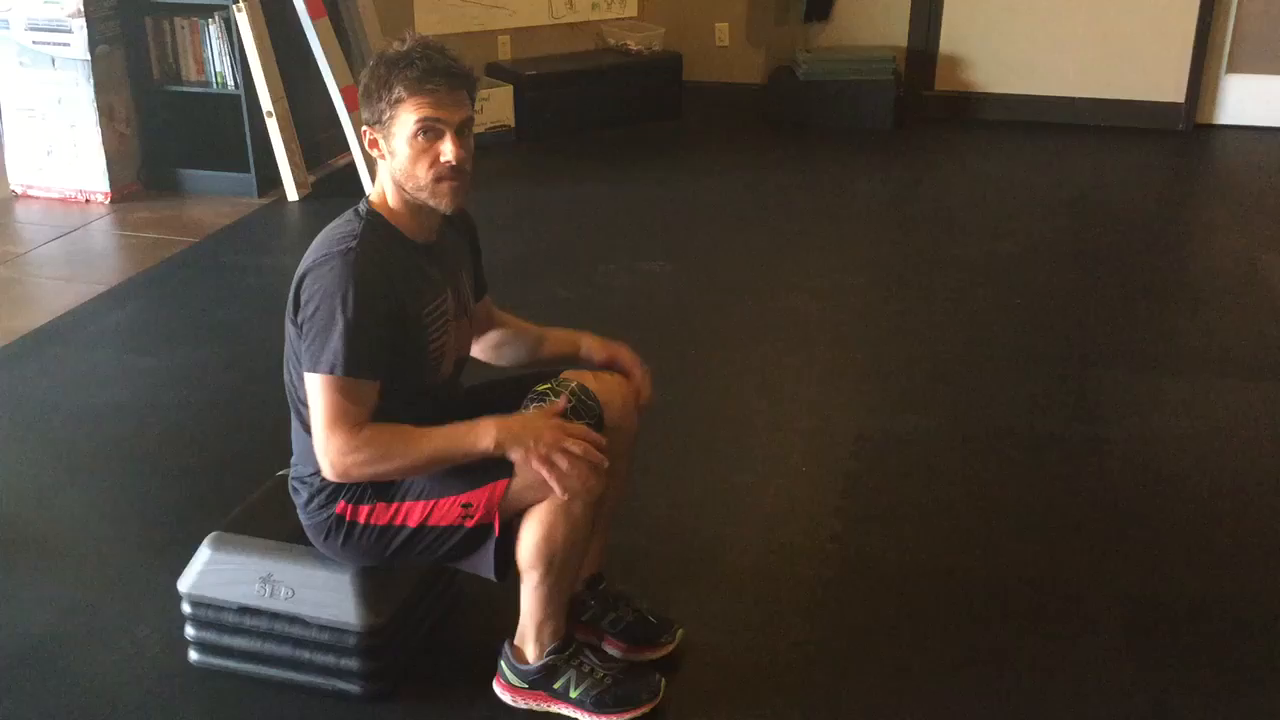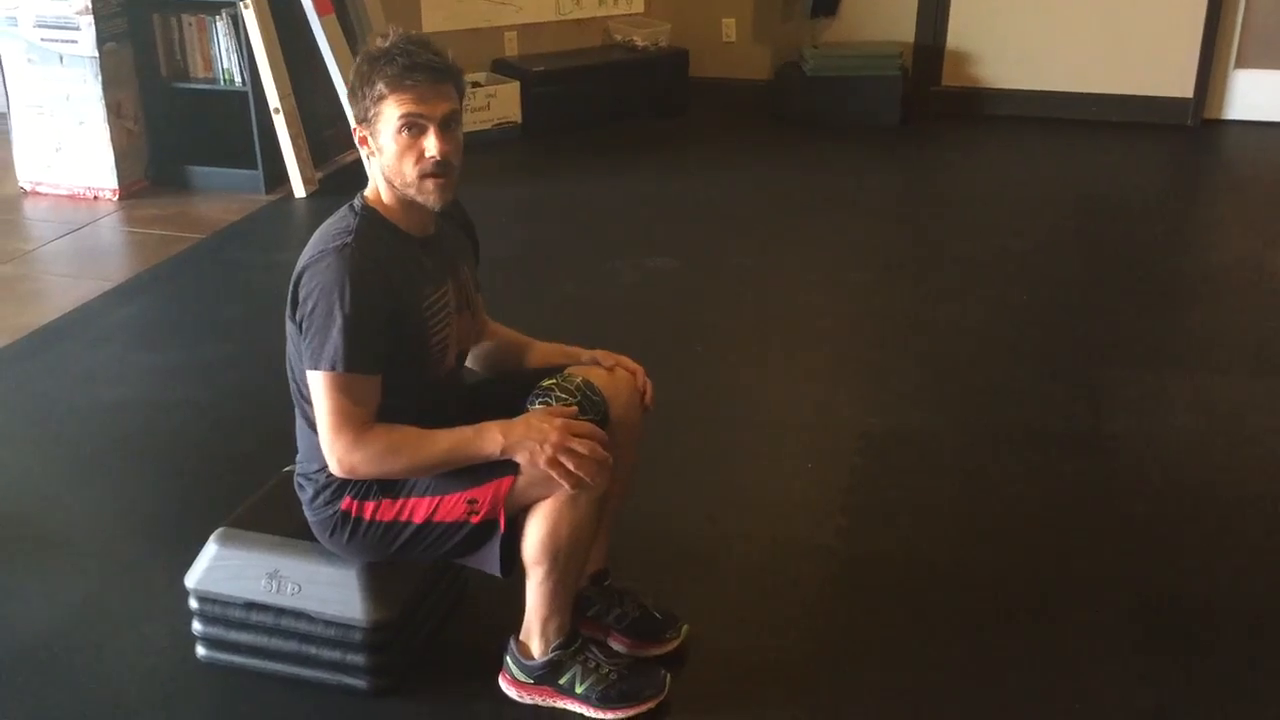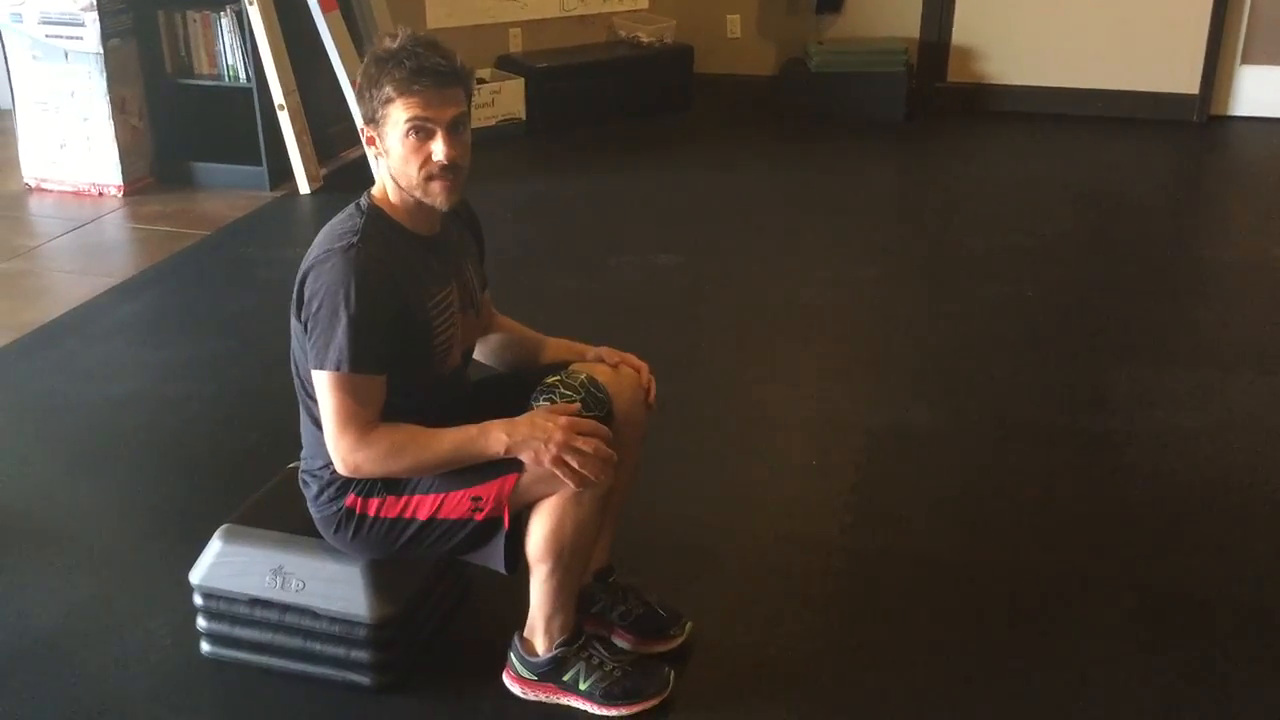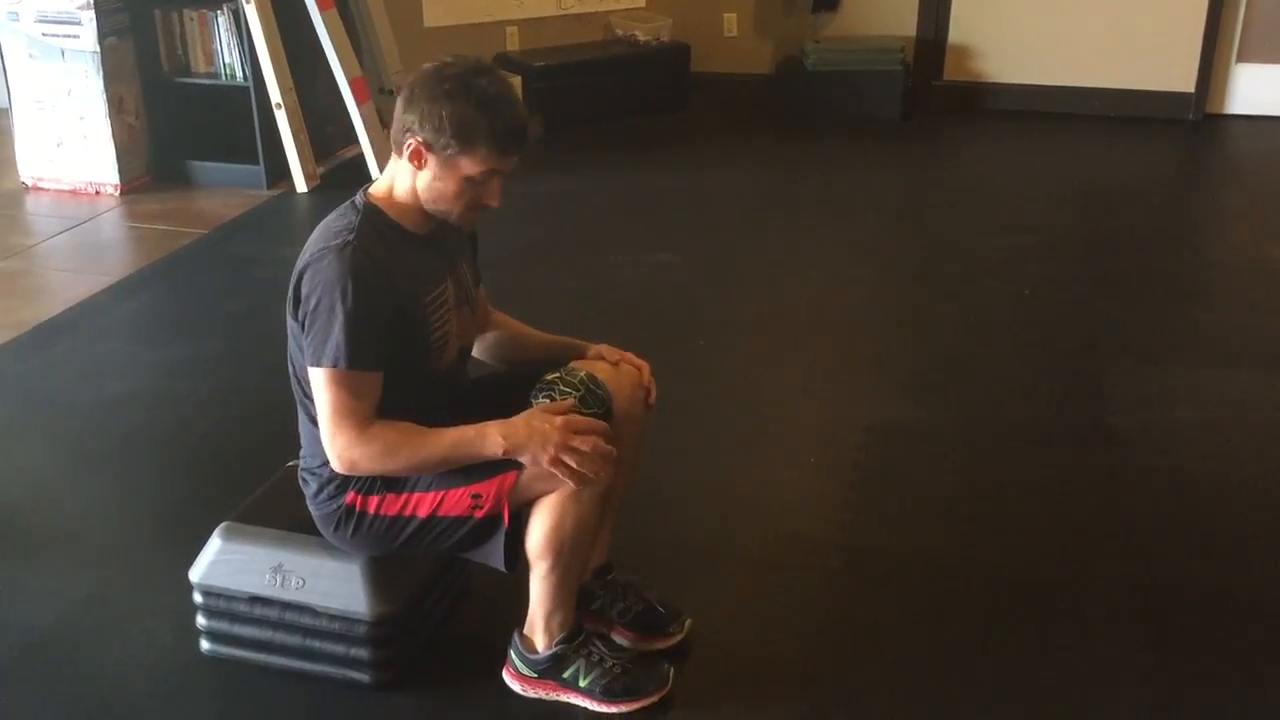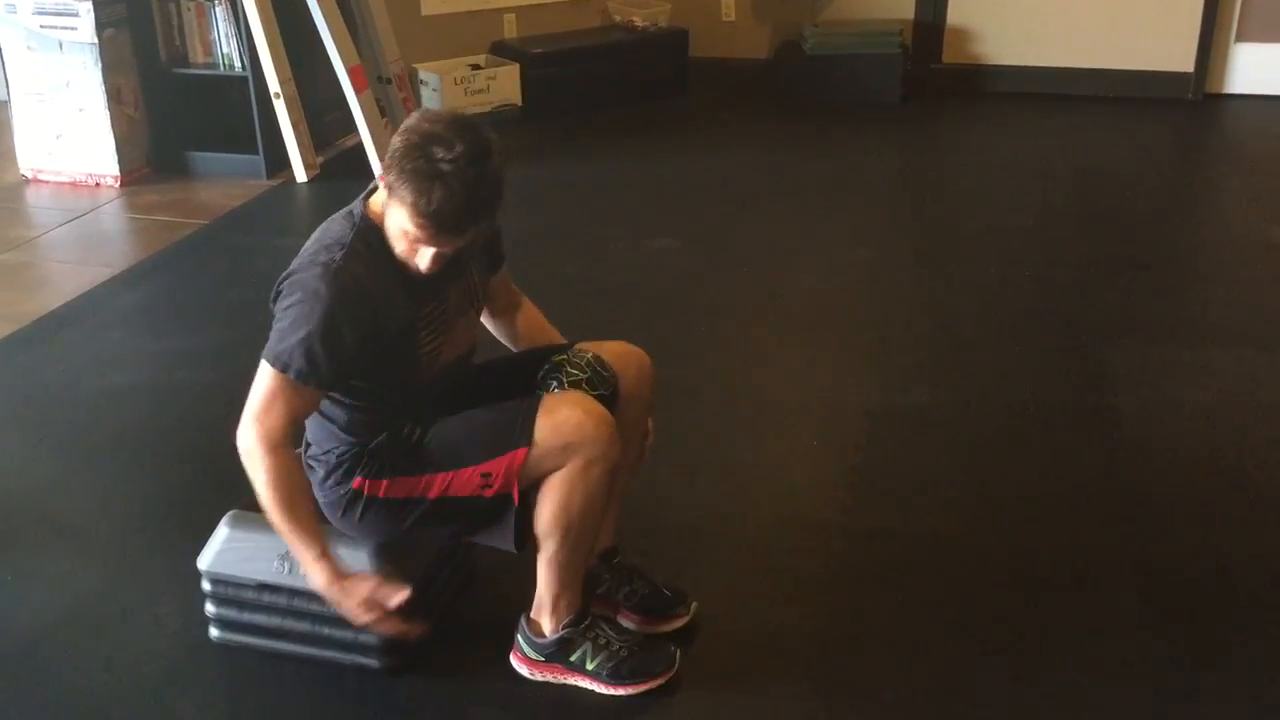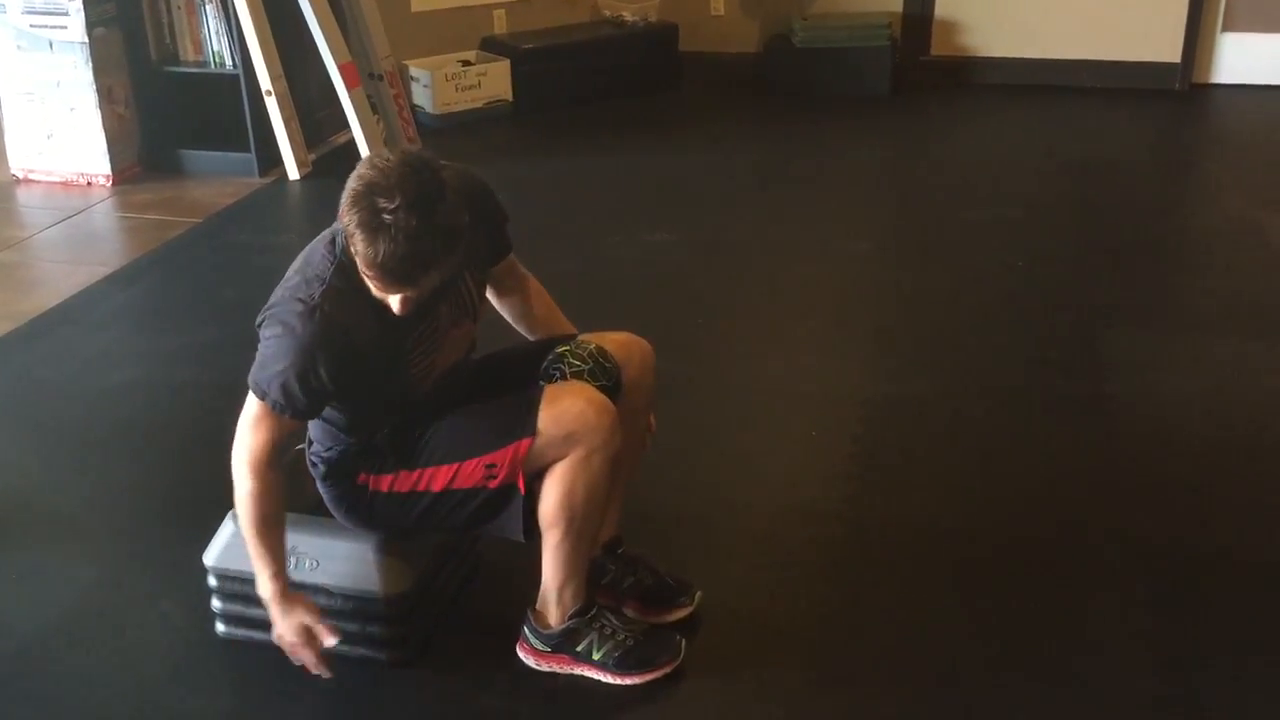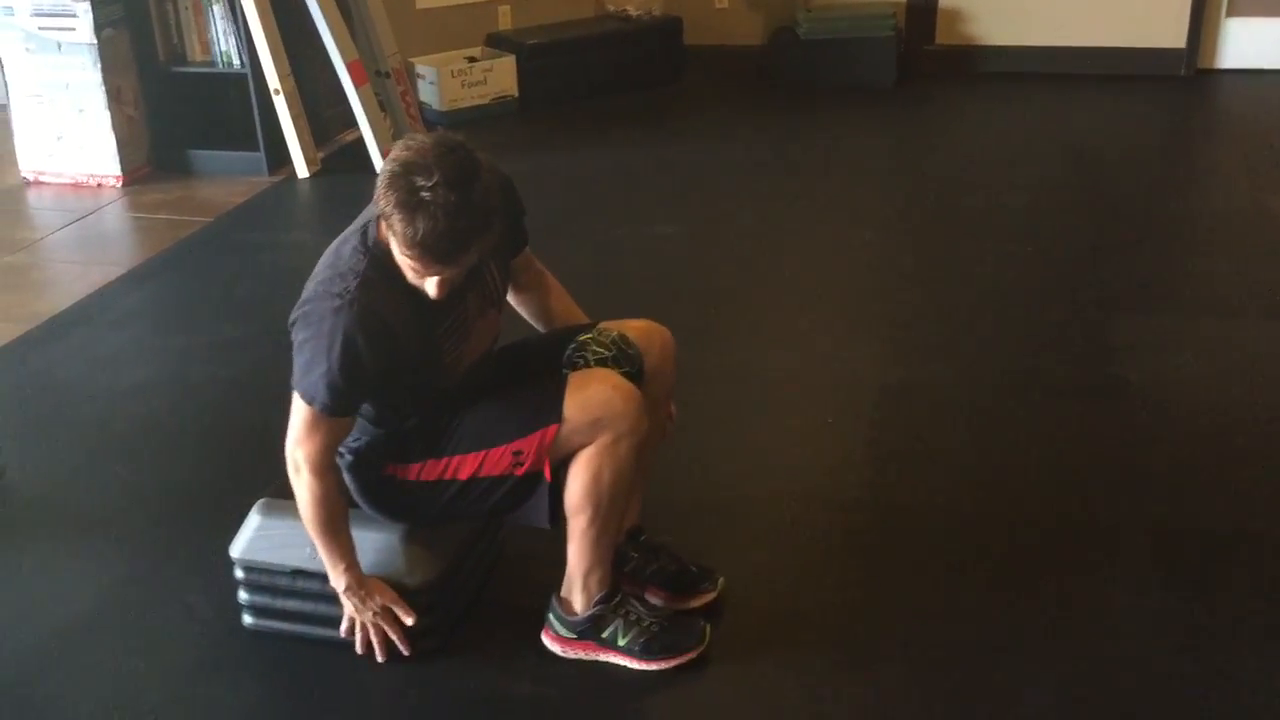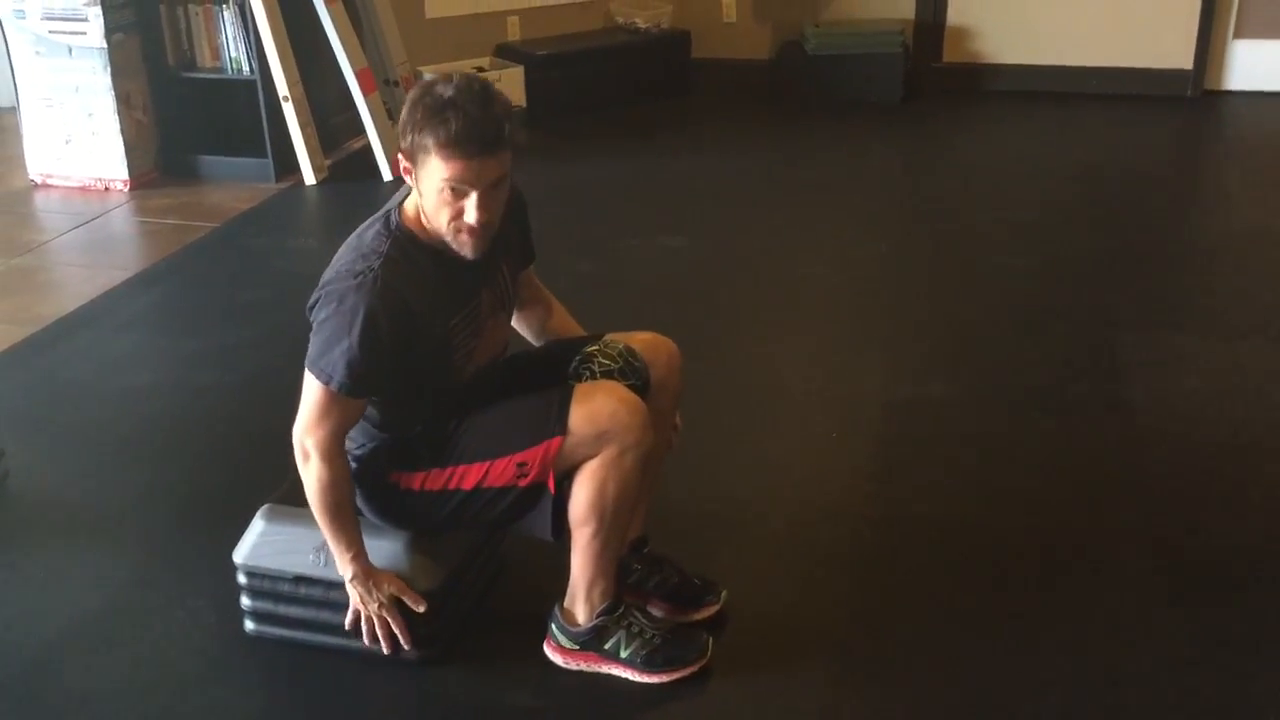
dt=0.5s
person 1, frame 1
left shoulder: (449, 223)
right shoulder: (351, 270)
left elbow: (484, 328)
right elbow: (343, 452)
left wrist: (577, 344)
right wrist: (501, 433)
left hip: (425, 431)
right hip: (356, 497)
left knee: (611, 398)
right knee: (570, 472)
left ankle: (581, 594)
right ankle: (536, 663)
person 1, frame 2
left shoulder: (445, 218)
right shoulder: (346, 267)
left elbow: (476, 337)
right elbow: (349, 450)
left wrist: (583, 358)
right wrist: (508, 439)
left hip: (432, 424)
right hip: (361, 493)
left knee: (614, 394)
right knee: (573, 469)
left ankle: (587, 588)
right ankle: (541, 657)
person 1, frame 3
left shoulder: (452, 216)
right shoulder: (351, 268)
left elbow: (483, 331)
right elbow: (355, 449)
left wrist: (586, 354)
right wrist: (510, 437)
left hip: (437, 422)
right hip: (365, 490)
left knee: (620, 391)
right knee: (574, 467)
left ankle: (590, 584)
right ankle: (546, 655)
person 1, frame 4
left shoulder: (442, 219)
right shoulder: (347, 265)
left elbow: (479, 327)
right elbow: (349, 446)
left wrist: (583, 352)
right wrist: (507, 437)
left hip: (435, 417)
right hip: (361, 488)
left knee: (617, 390)
right knee: (575, 465)
left ankle: (589, 583)
right ankle: (546, 651)
person 1, frame 5
left shoulder: (460, 221)
right shoulder: (331, 286)
left elbow: (503, 304)
right elbow: (261, 439)
left wrist: (588, 372)
right wrist: (329, 577)
left hip: (442, 399)
right hip: (370, 468)
left knee: (627, 368)
right knee: (585, 431)
left ankle: (594, 566)
right ankle: (552, 635)
person 1, frame 6
left shoulder: (463, 201)
right shoulder: (312, 320)
left elbow: (511, 284)
right elbow: (255, 455)
left wrist: (588, 369)
right wrist: (277, 592)
left hip: (448, 390)
right hip: (374, 465)
left knee: (630, 359)
right knee: (586, 422)
left ankle: (599, 558)
right ankle: (558, 627)
person 1, frame 7
left shoulder: (487, 196)
right shoulder: (346, 311)
left elbow: (526, 279)
right elbow: (308, 455)
left wrist: (601, 355)
right wrist: (349, 583)
left hip: (470, 381)
right hip: (401, 455)
left knee: (648, 347)
right knee: (614, 410)
left ankle: (620, 546)
right ankle: (583, 613)
person 1, frame 8
left shoulder: (498, 208)
right shoulder: (370, 290)
left elbow: (528, 300)
right elbow: (315, 441)
left wrist: (608, 369)
right wrist: (357, 573)
left hip: (476, 391)
right hip: (407, 460)
left knee: (656, 359)
right knee: (619, 421)
left ankle: (625, 558)
right ankle: (586, 624)
